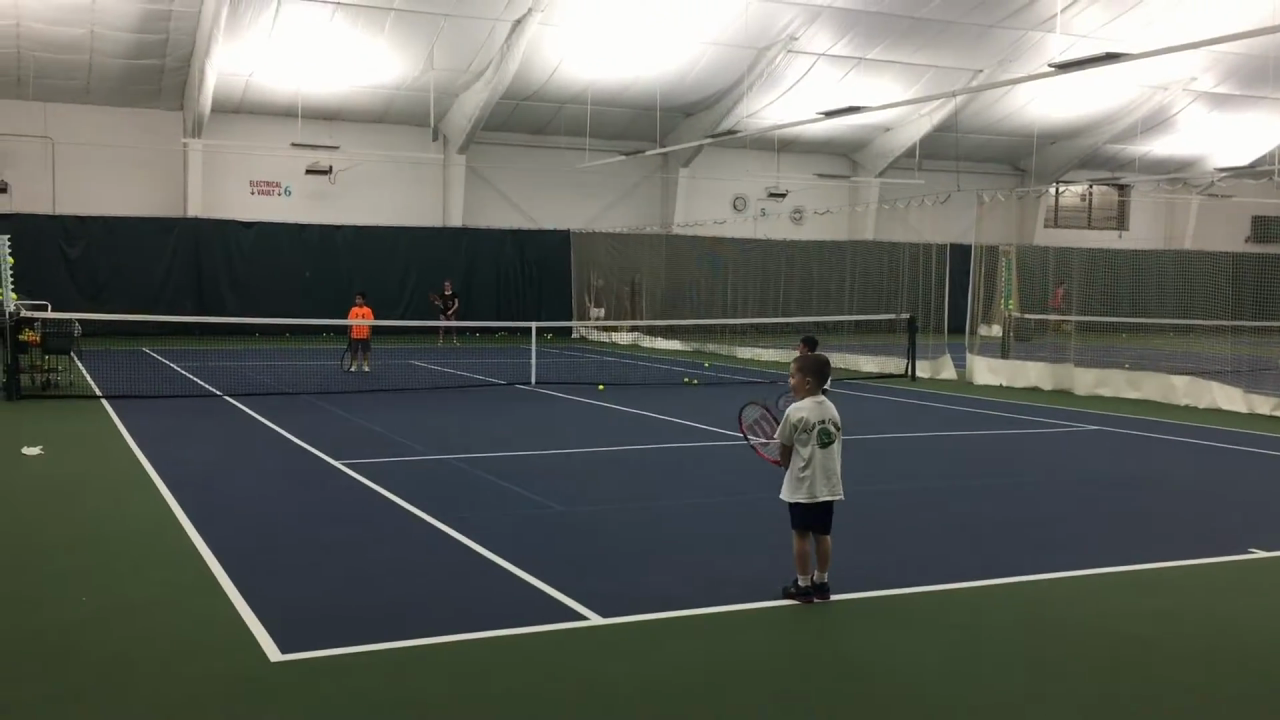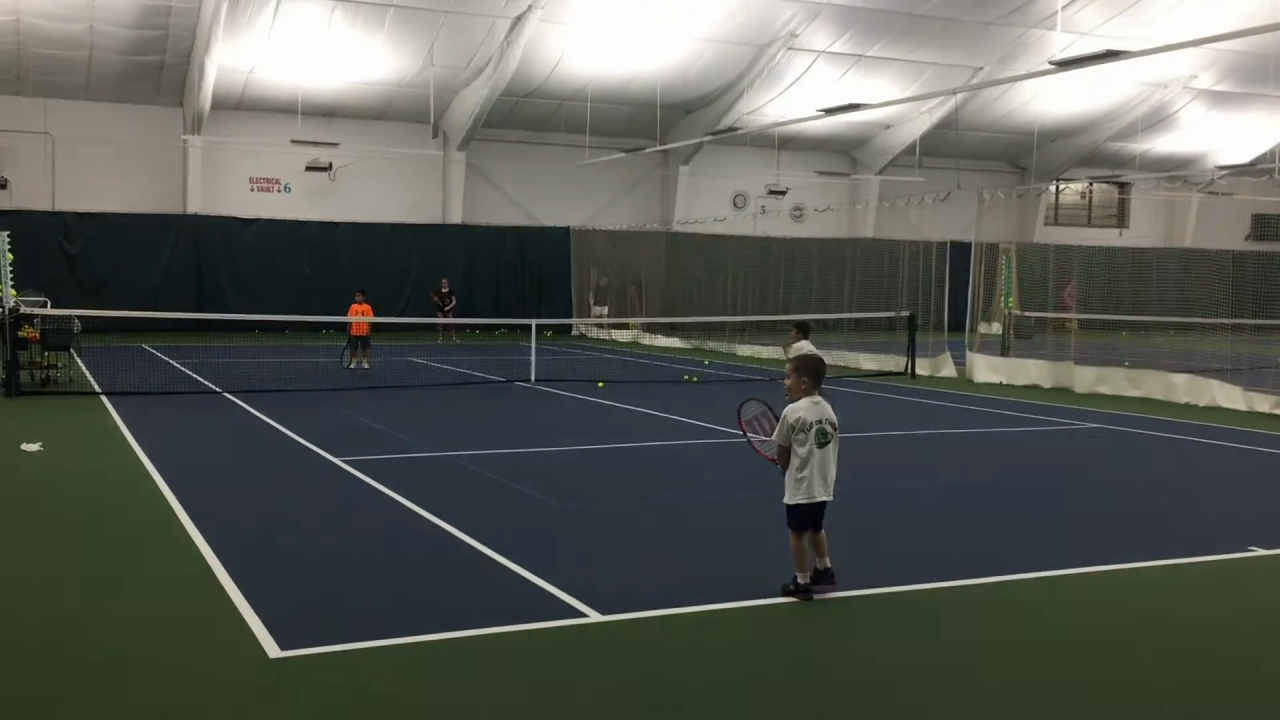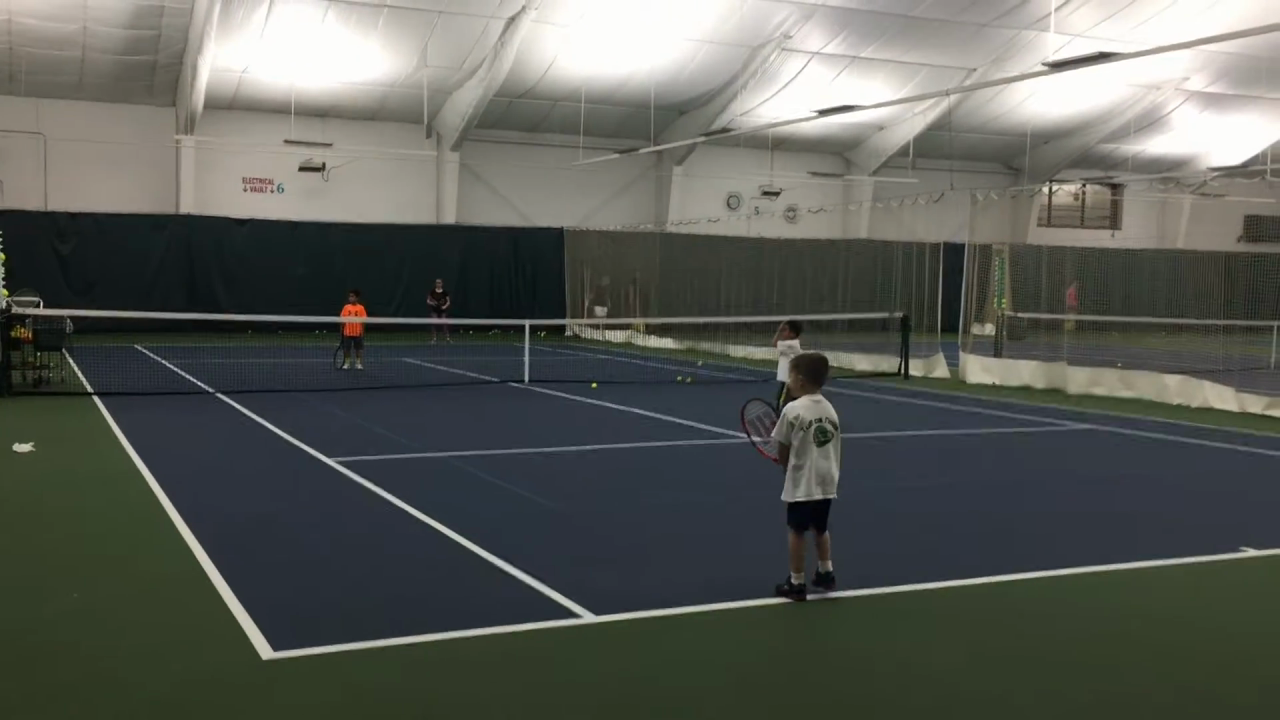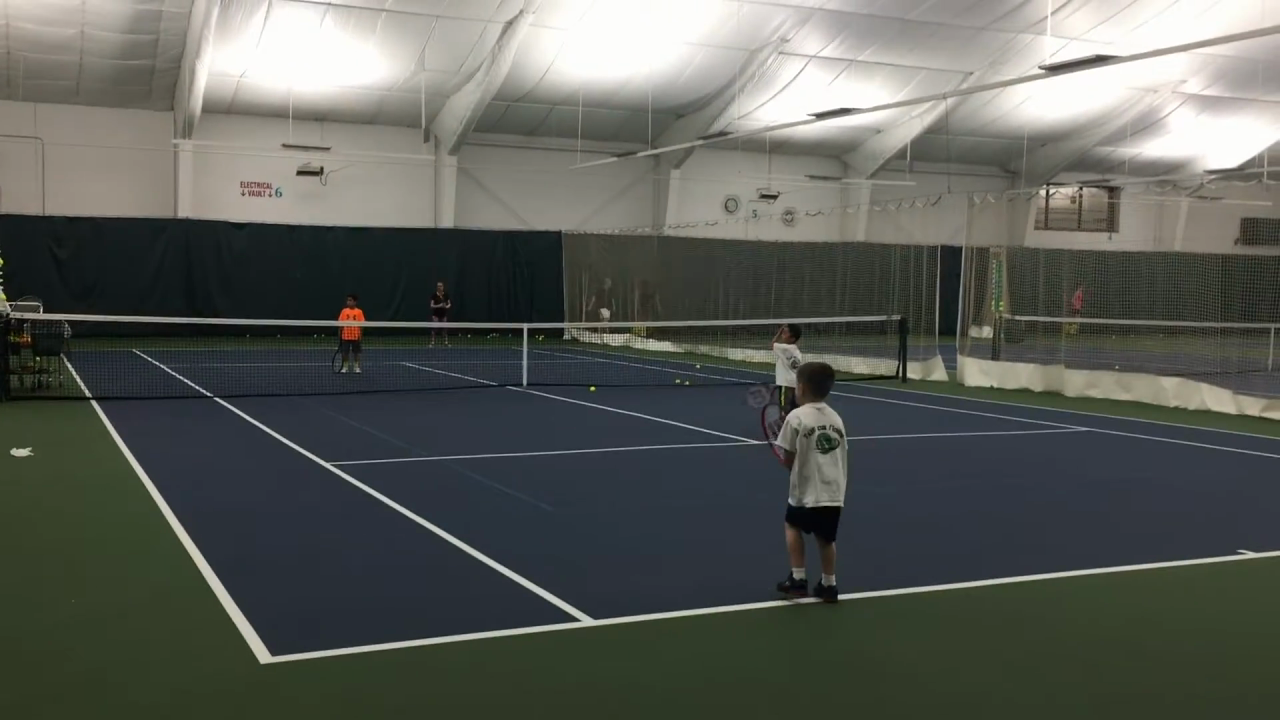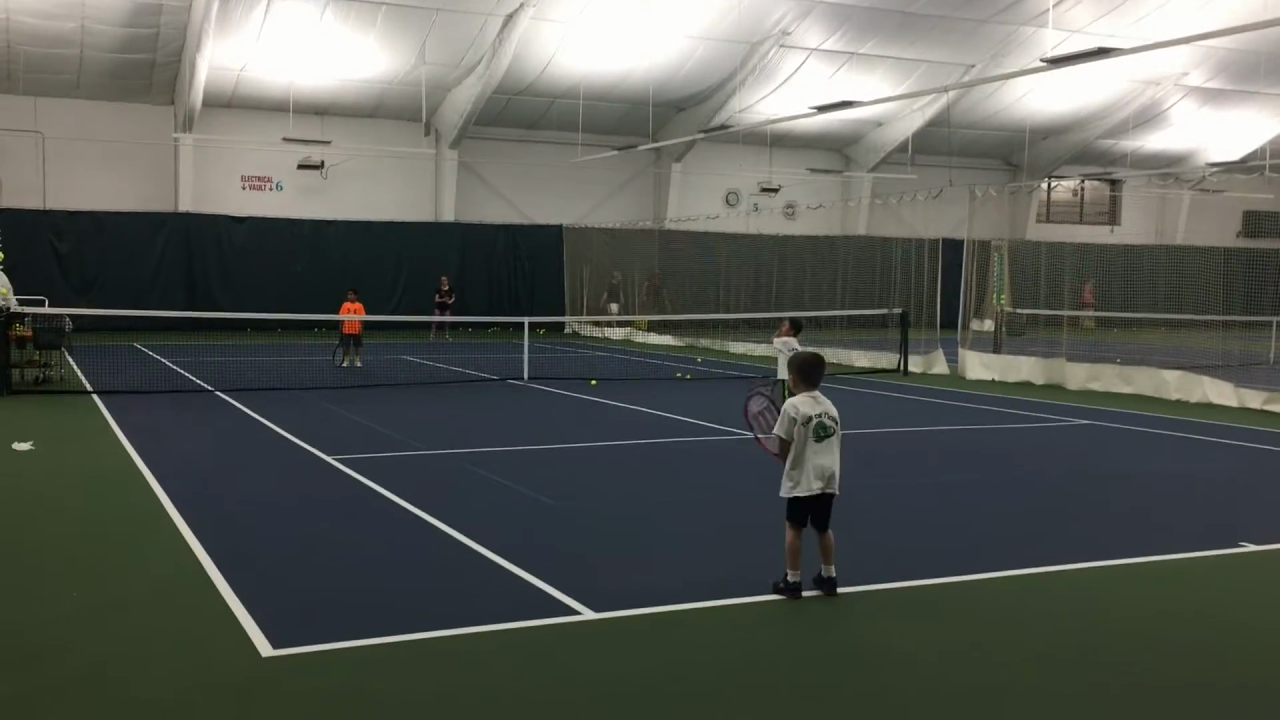
dt=0.3s
person 1, frame 1
left shoulder: (796, 411)
right shoulder: (831, 409)
left elbow: (784, 451)
right elbow: (831, 445)
left wrist: (788, 467)
left hip: (803, 486)
right hip: (829, 484)
left knee: (802, 534)
right knee: (822, 534)
left ankle: (803, 586)
right ankle: (821, 583)
person 1, frame 2
left shoulder: (793, 412)
right shoulder: (827, 409)
left elbow: (783, 452)
right elbow: (828, 446)
left wrist: (786, 470)
left hip: (802, 485)
right hip: (823, 483)
left knee: (798, 532)
right knee: (816, 527)
left ankle: (802, 583)
right ankle: (824, 569)
person 1, frame 3
left shoulder: (793, 410)
right shoulder: (830, 409)
left elbow: (783, 450)
right elbow: (833, 446)
left wrist: (786, 465)
left hip: (802, 484)
right hip: (827, 483)
left knee: (796, 531)
right knee: (819, 528)
left ankle: (796, 584)
right ankle: (826, 573)
person 1, frame 4
left shoulder: (796, 417)
right shoulder: (836, 418)
left elbow: (788, 458)
right elbow: (841, 453)
left wrist: (796, 471)
left hip: (806, 490)
right hip: (833, 491)
left knee: (793, 526)
right knee: (826, 537)
left ankle: (798, 579)
right ankle: (829, 584)
person 1, frame 5
left shoulder: (792, 406)
right shoulder: (830, 407)
left elbow: (784, 446)
right elbow: (833, 442)
left wrist: (787, 463)
left hip: (801, 481)
right hip: (828, 480)
left knee: (794, 528)
right knee: (823, 528)
left ankle: (792, 581)
right ankle: (828, 576)
